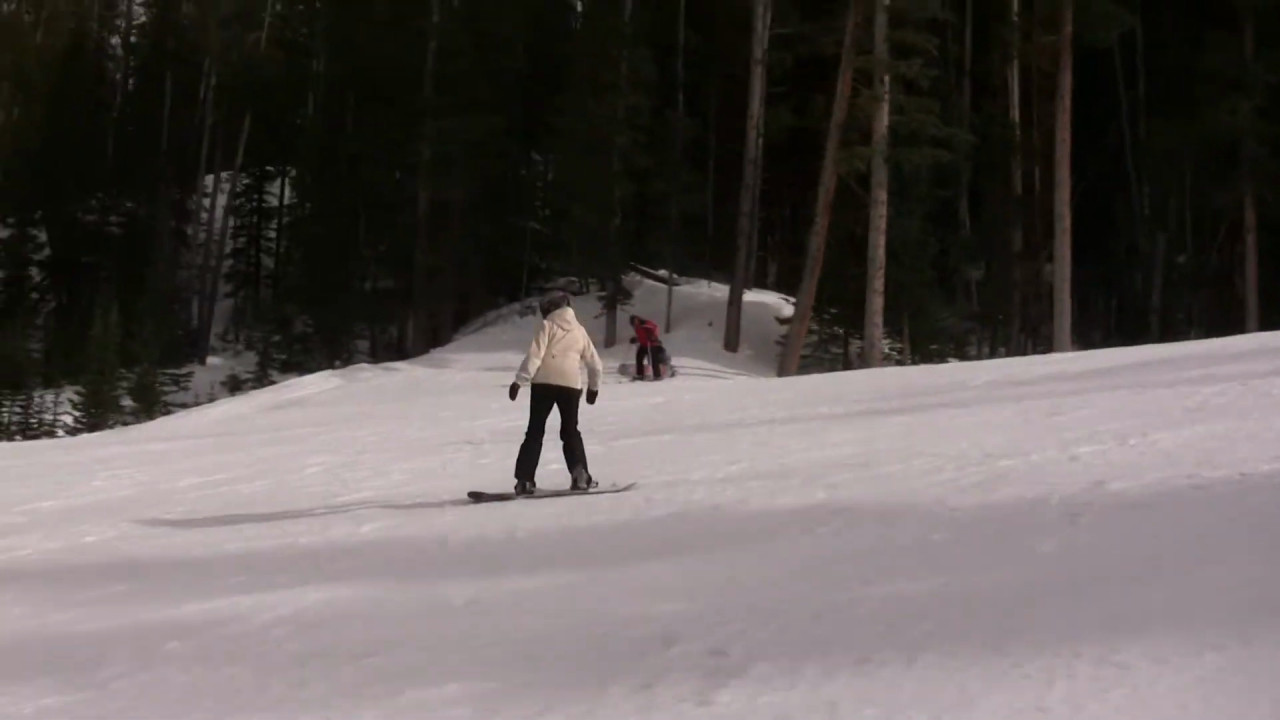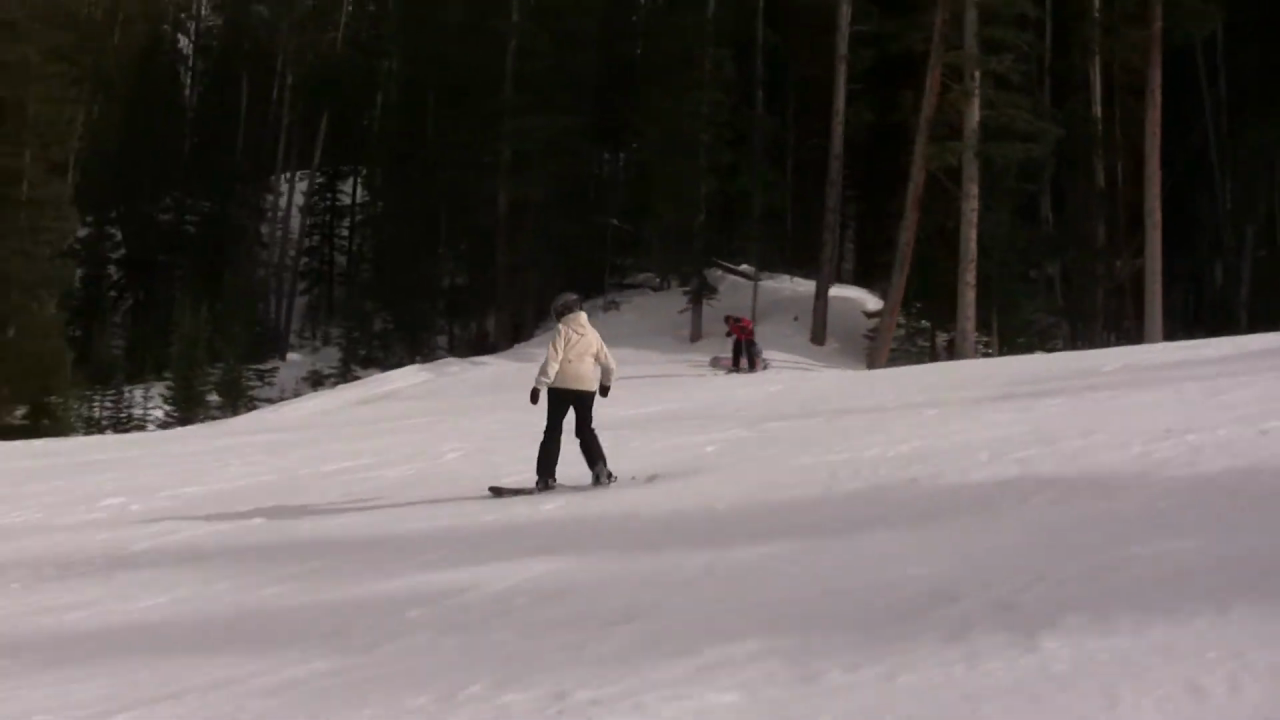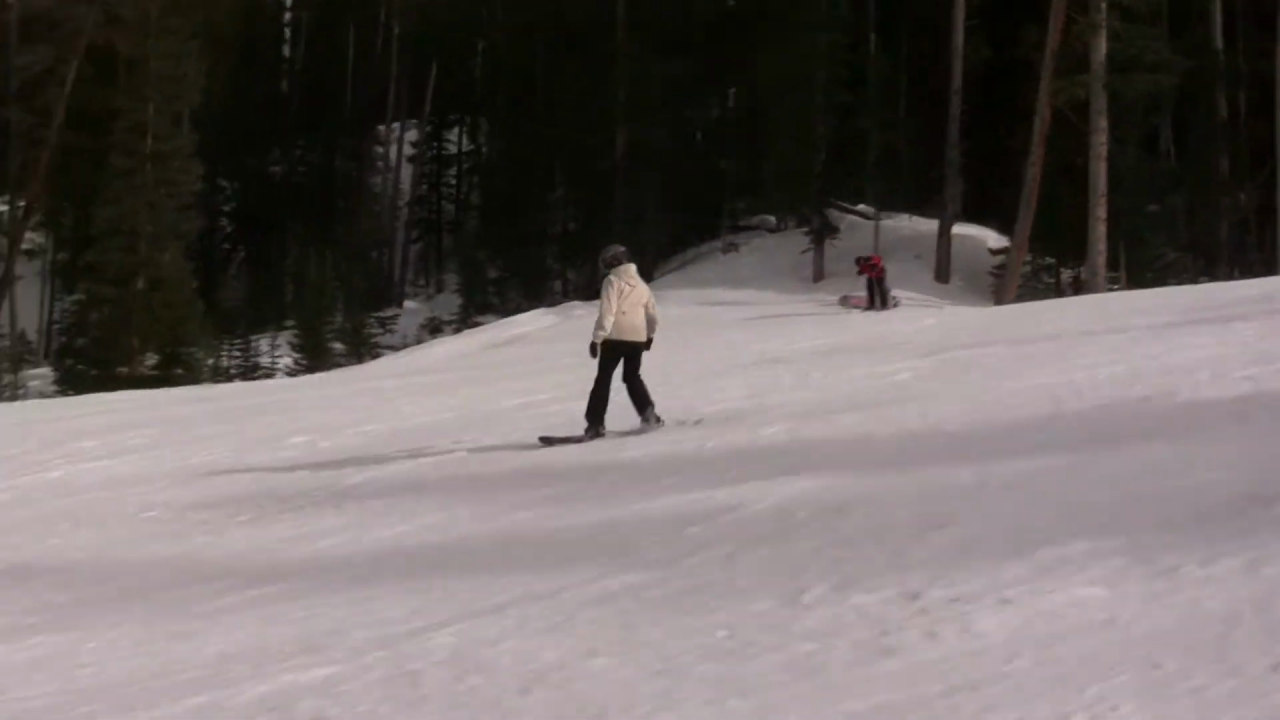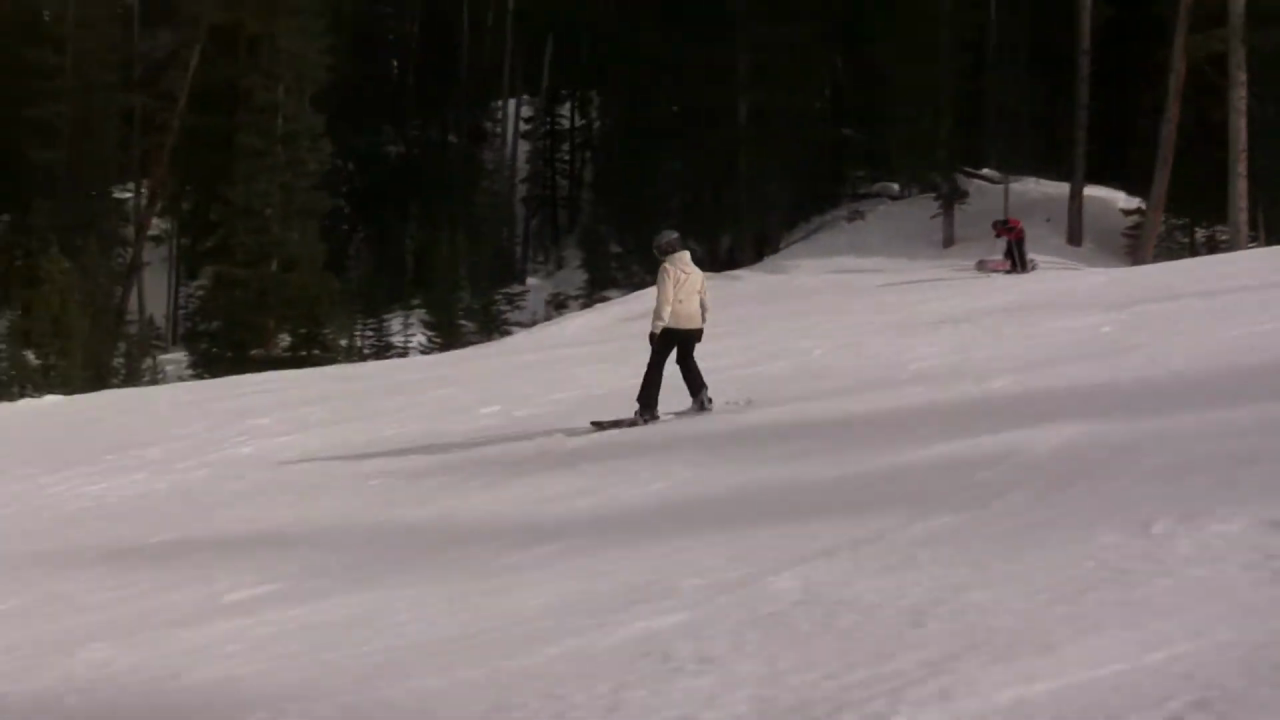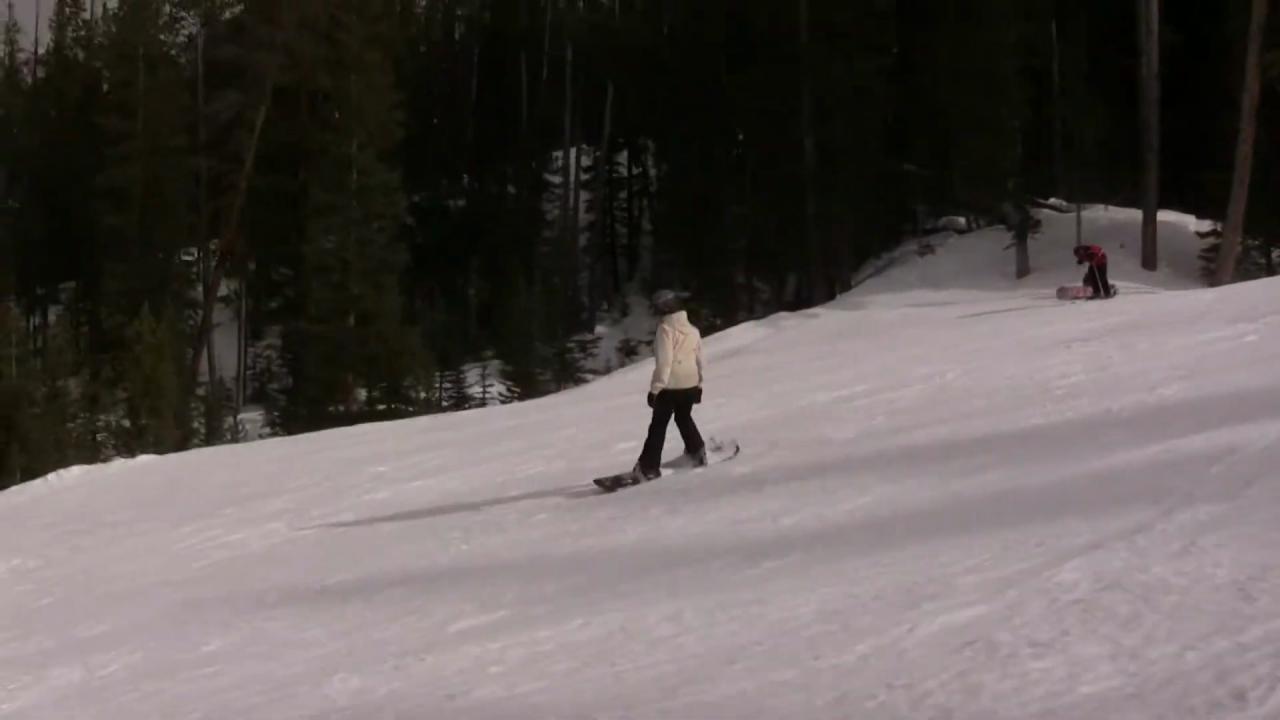
dt=0.2s
person 1, frame 1
left shoulder: (547, 325)
right shoulder: (579, 330)
left elbow: (534, 356)
right elbow: (596, 364)
left wrist: (519, 380)
right wrist: (593, 386)
left hip: (544, 383)
right hip: (570, 385)
left knee: (535, 432)
right knee: (570, 432)
left ankle: (525, 481)
right ankle: (580, 476)
person 1, frame 2
left shoulder: (562, 329)
right shoulder: (592, 333)
left elbow: (552, 360)
right elbow: (609, 364)
left wrist: (539, 384)
right wrist: (606, 382)
left hip: (561, 386)
right hip: (586, 387)
left knee: (553, 432)
right knee: (585, 430)
left ankle: (545, 477)
right ankle: (600, 471)
person 1, frame 3
left shoulder: (612, 281)
right shoulder: (641, 284)
left elbow: (607, 312)
right elbow: (653, 315)
left wrist: (597, 338)
right wrist: (649, 334)
left hip: (615, 337)
right hip: (638, 338)
left knee: (603, 380)
right knee: (632, 377)
left ankle: (595, 425)
right ankle: (649, 414)
person 1, frame 4
left shoulder: (667, 268)
right shoulder: (696, 270)
left elbow: (664, 301)
right elbow: (703, 302)
left wrist: (656, 327)
right wrist: (701, 324)
left hip: (671, 325)
right hip: (692, 324)
left knee: (655, 365)
right knee: (686, 360)
left ankle: (647, 410)
right ankle: (701, 397)
person 1, frame 5
left shoulder: (665, 329)
right shoulder: (692, 329)
left elbow: (664, 362)
right elbow: (699, 359)
left wrist: (654, 388)
right wrist: (698, 384)
left hip: (671, 385)
right hip: (690, 383)
left knee: (658, 425)
right knee: (683, 417)
left ankle: (648, 468)
right ankle: (696, 452)
